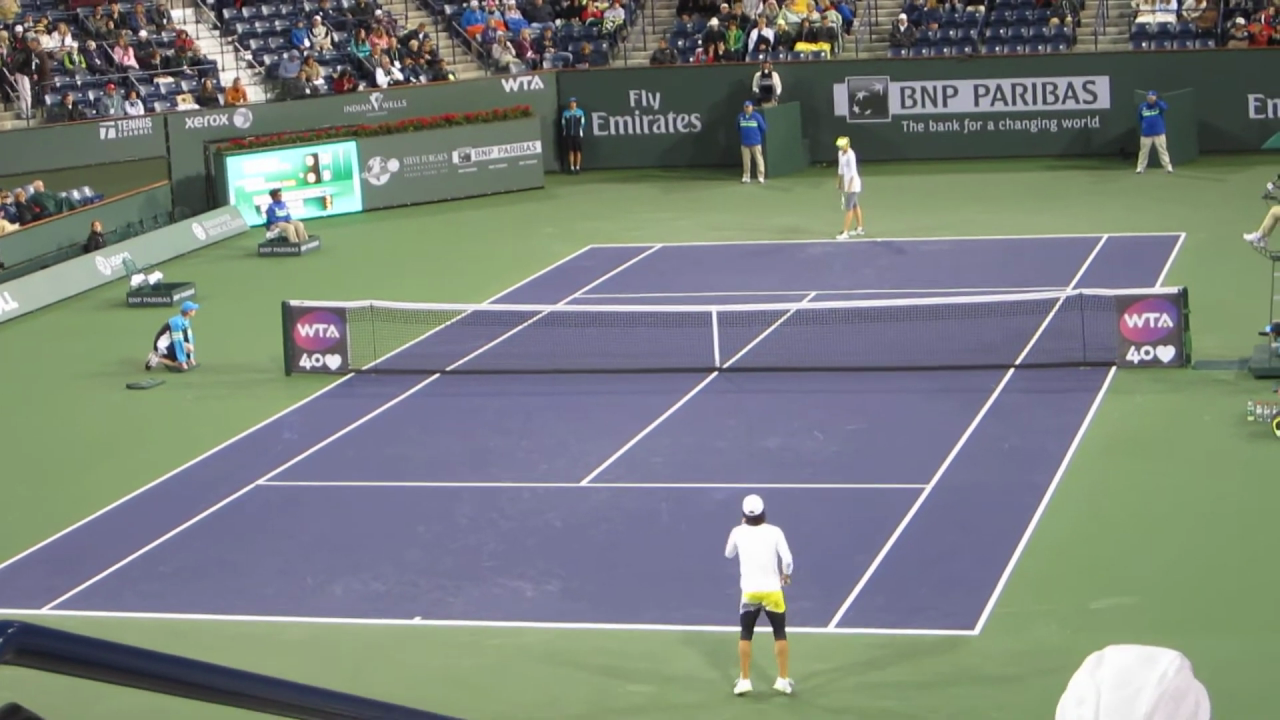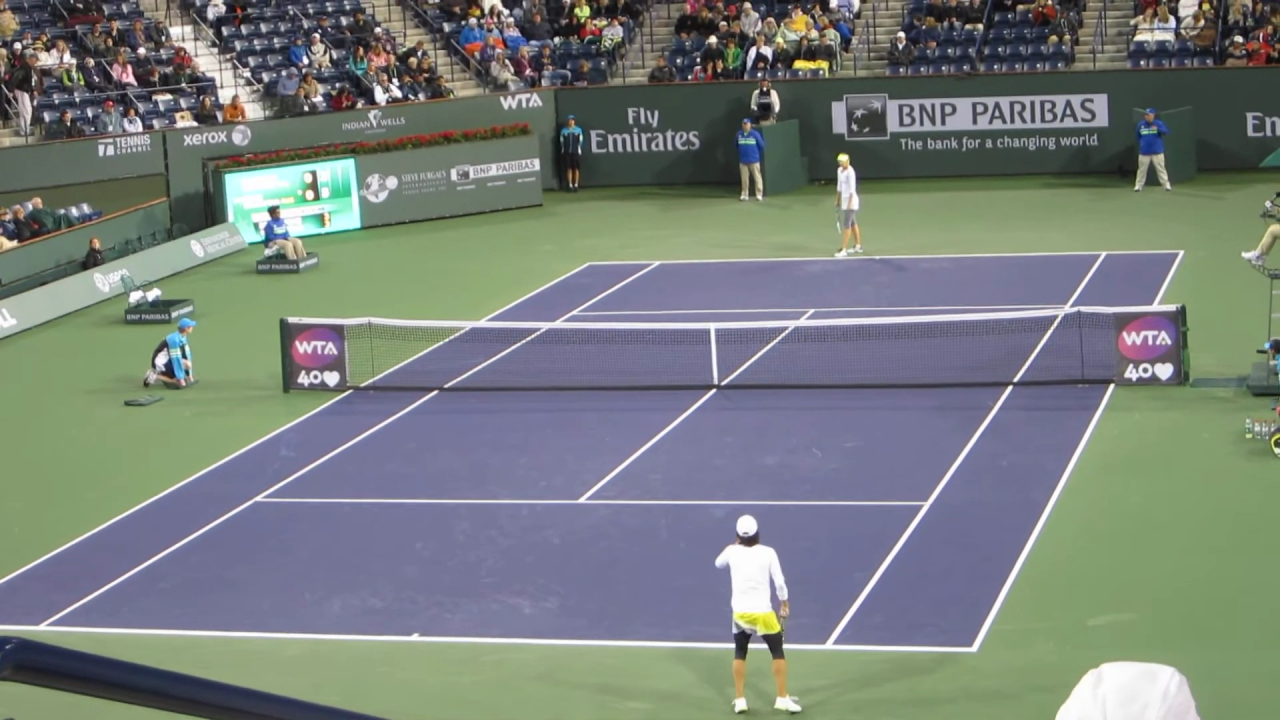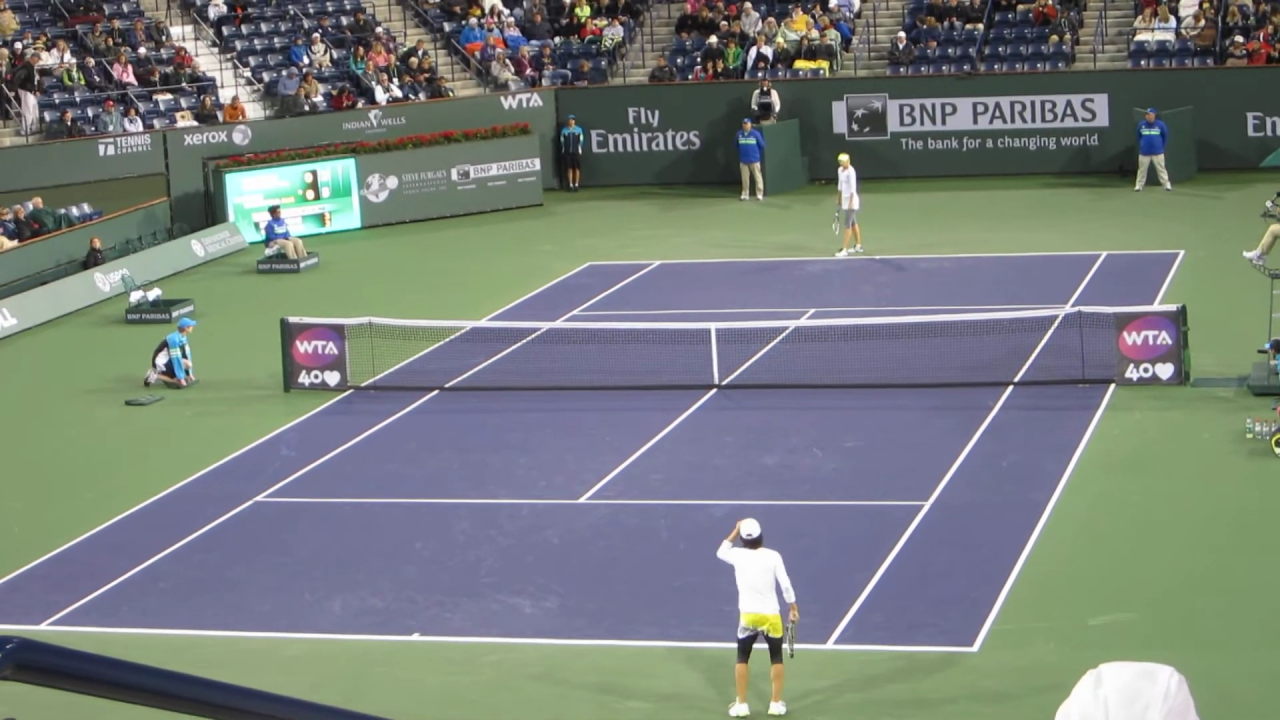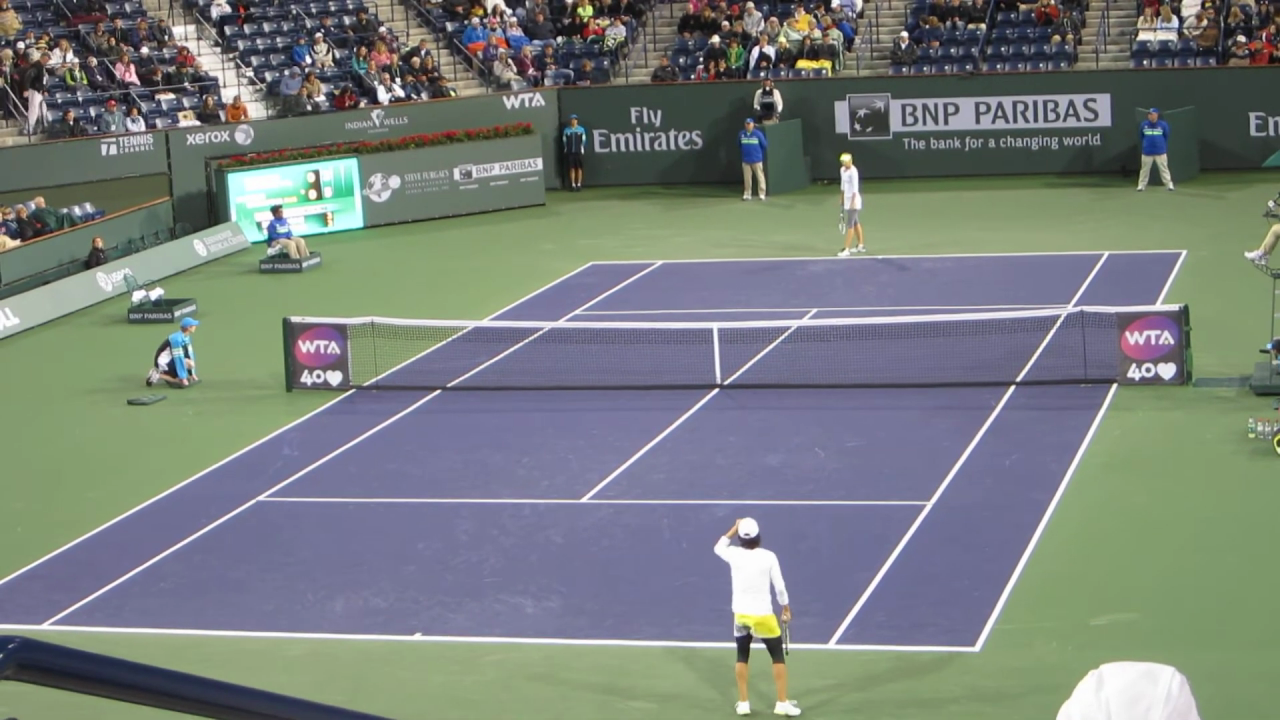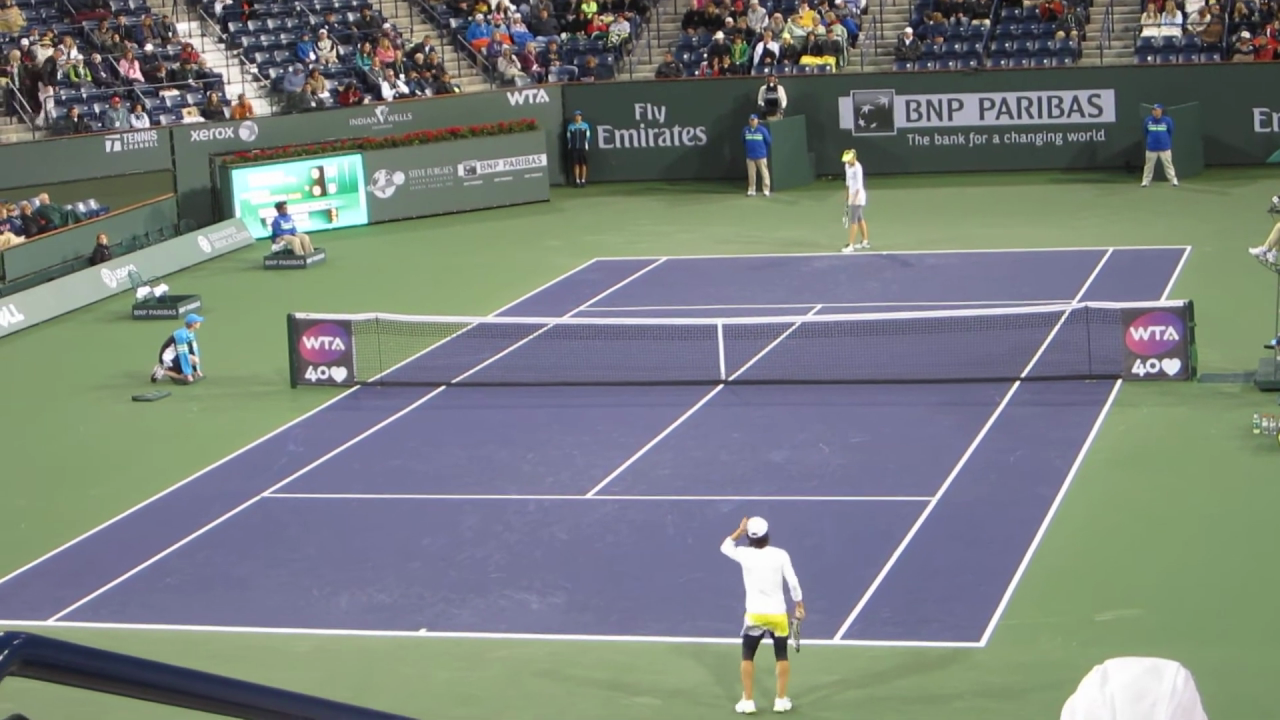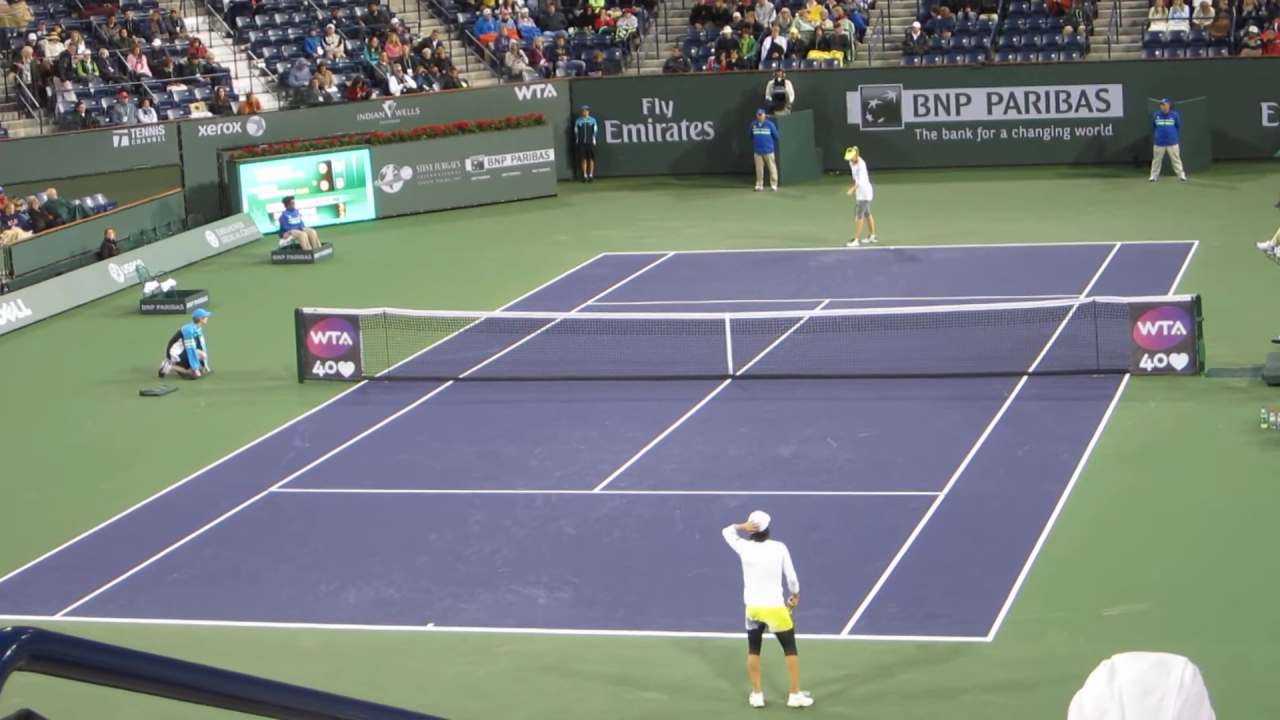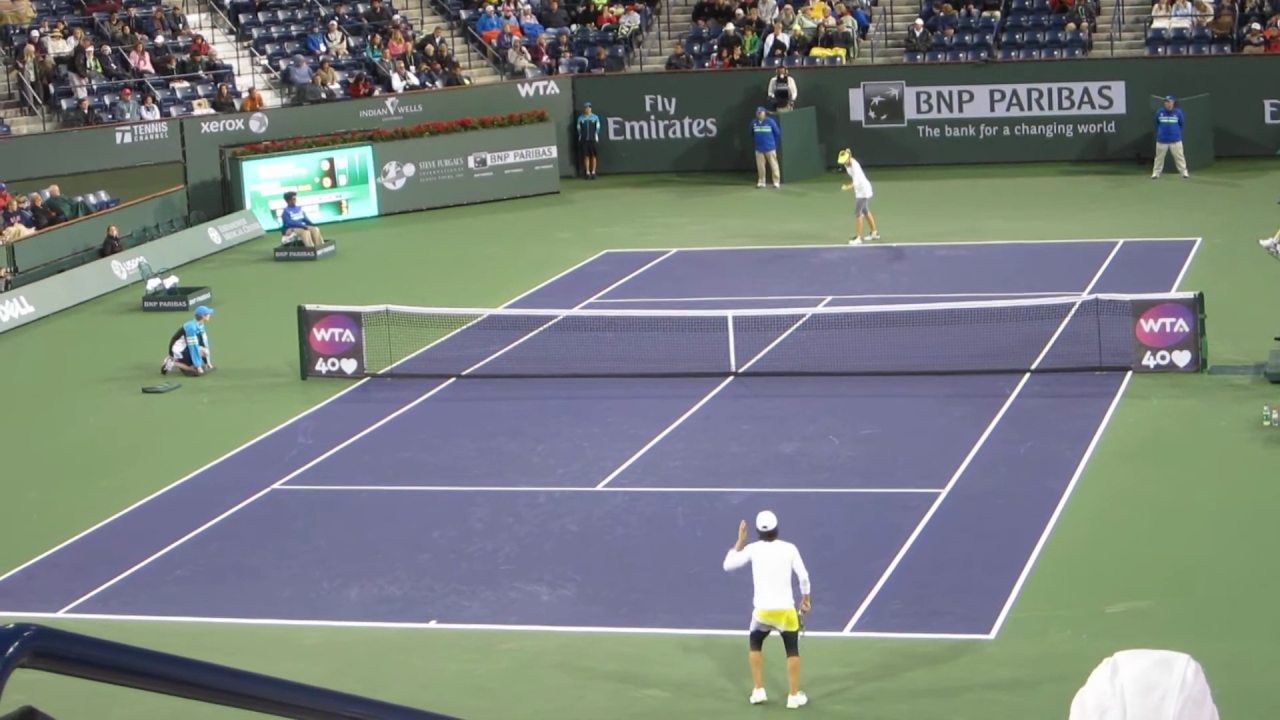
dt=0.4s
person 1, frame 1
left shoulder: (738, 532)
right shoulder: (774, 532)
left elbow: (729, 554)
right elbow: (787, 559)
right wrist: (786, 575)
left hip: (750, 593)
right hip: (772, 592)
left knee: (746, 634)
right knee: (780, 634)
left ankle: (744, 680)
right ankle: (782, 679)
person 1, frame 2
left shoulder: (733, 552)
right shoulder: (768, 553)
left elbow: (718, 563)
right elbow: (779, 582)
left wrist: (735, 543)
right wrist: (784, 604)
left hip: (740, 613)
right hip: (763, 613)
left knee: (739, 654)
right knee: (777, 653)
left ankle: (740, 699)
right ankle: (783, 698)
person 1, frame 3
left shoulder: (737, 555)
right shoulder: (773, 556)
left elbow: (720, 552)
right elbow: (785, 584)
left wrist: (736, 532)
right wrist: (793, 608)
left hip: (749, 616)
right hip: (771, 615)
left knee: (742, 658)
right knee: (776, 658)
left ankle: (741, 704)
right ankle: (776, 703)
person 1, frame 4
left shoulder: (734, 554)
right shoulder: (769, 557)
left elbow: (718, 548)
right elbow: (779, 587)
left wrist: (734, 529)
right wrist: (786, 609)
left hip: (742, 615)
right hip: (764, 616)
left knee: (742, 657)
right knee: (778, 657)
left ankle: (743, 702)
right ankle: (782, 703)
person 1, frame 5
left shoulder: (744, 554)
right shoulder: (780, 555)
left elbow: (725, 547)
right elbow: (793, 583)
left wrist: (739, 531)
right wrist: (799, 605)
left hip: (754, 614)
right hip: (777, 615)
left knee: (747, 655)
right knee: (781, 655)
left ankle: (747, 701)
right ankle: (781, 699)
person 1, frame 6
left shoulder: (744, 548)
right shoulder: (780, 548)
left elbow: (727, 531)
right elbow: (791, 577)
left wrist: (743, 526)
right wrist: (795, 596)
left hip: (754, 609)
right hip: (776, 608)
left knee: (753, 650)
right knee: (790, 649)
left ankle: (757, 694)
right ankle: (796, 694)
person 1, frame 7
left shoulder: (752, 549)
right shoulder: (789, 549)
left elbow: (728, 565)
right elbow: (803, 577)
left wrist: (740, 541)
right wrist: (806, 599)
left hip: (763, 610)
right hip: (786, 609)
left knee: (755, 645)
right knee: (792, 651)
left ankle: (758, 690)
right ankle: (794, 695)
